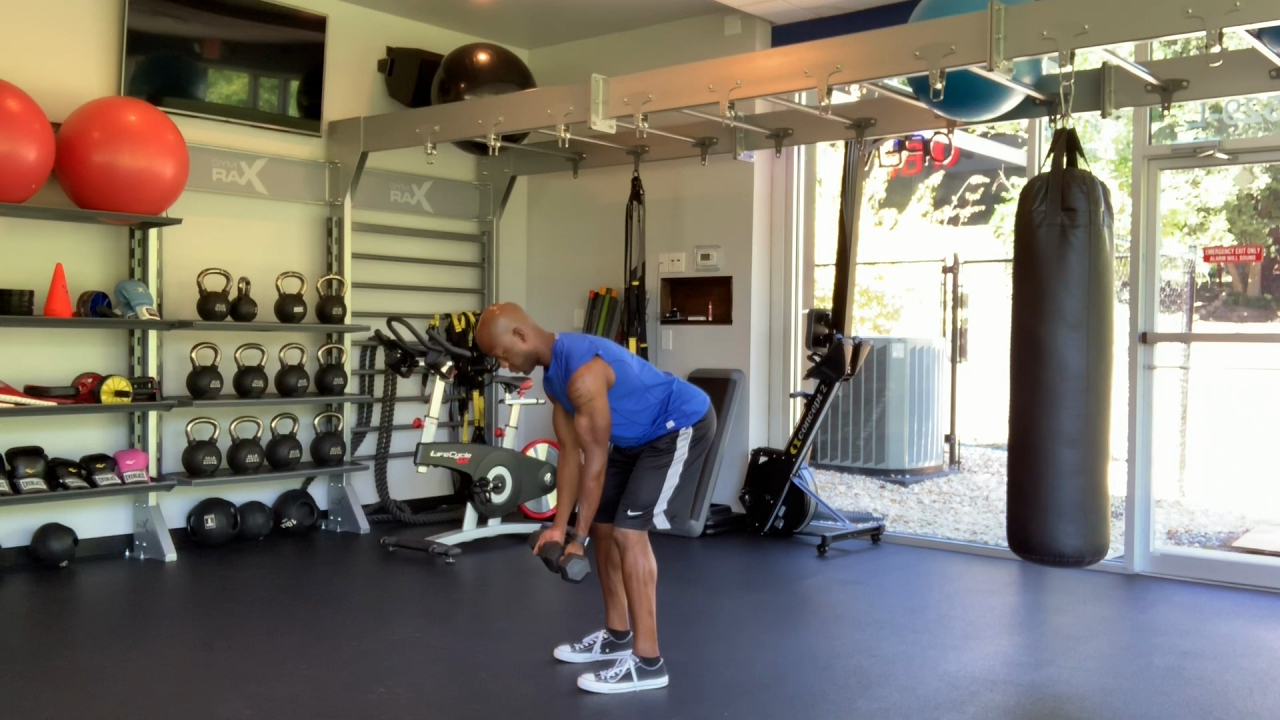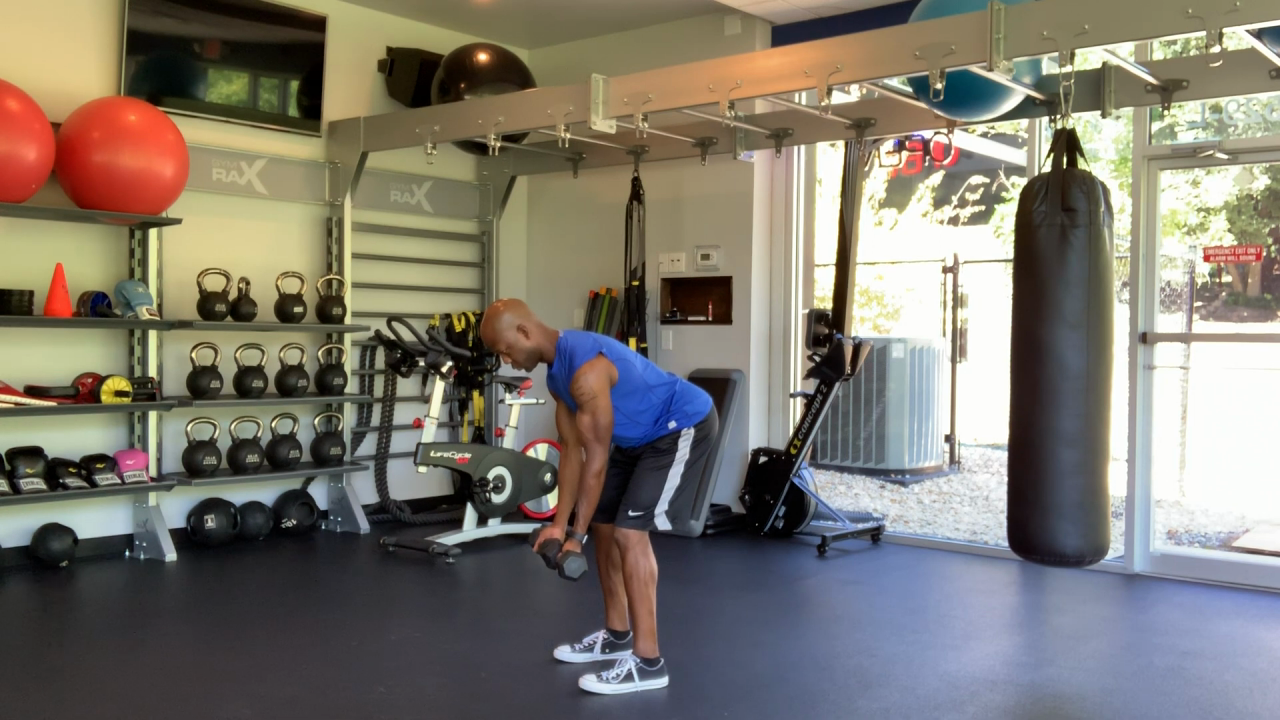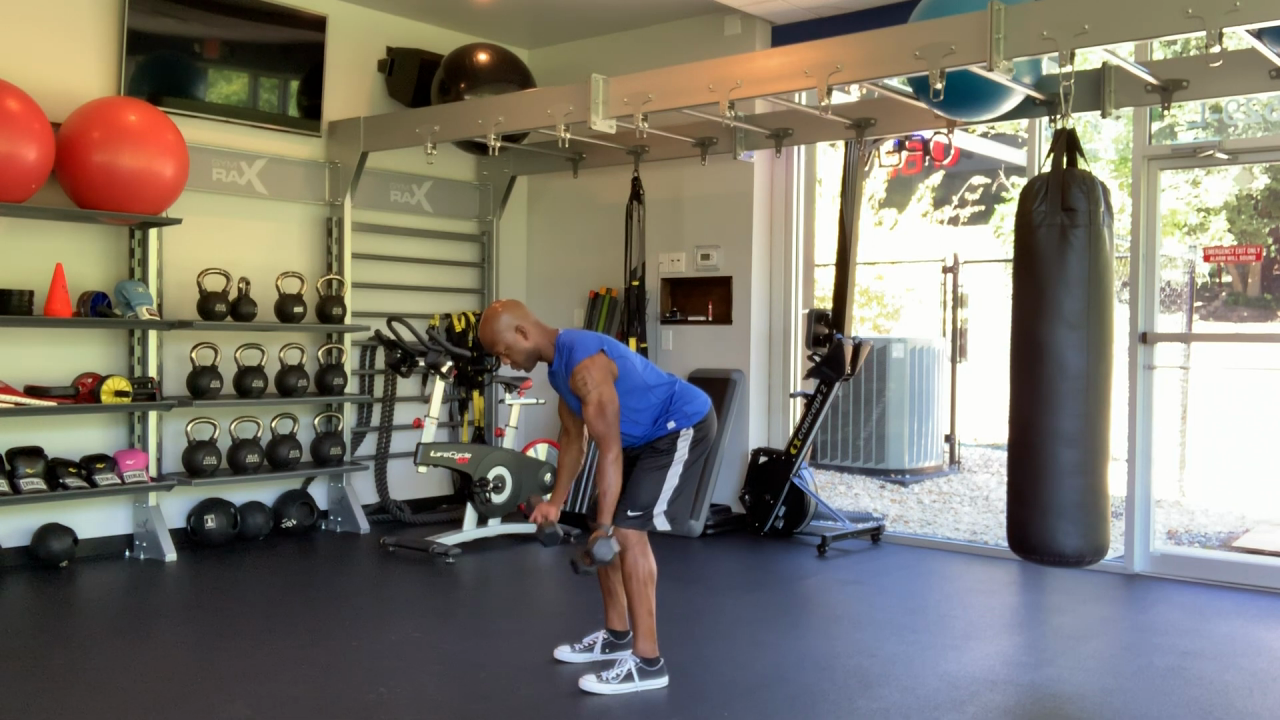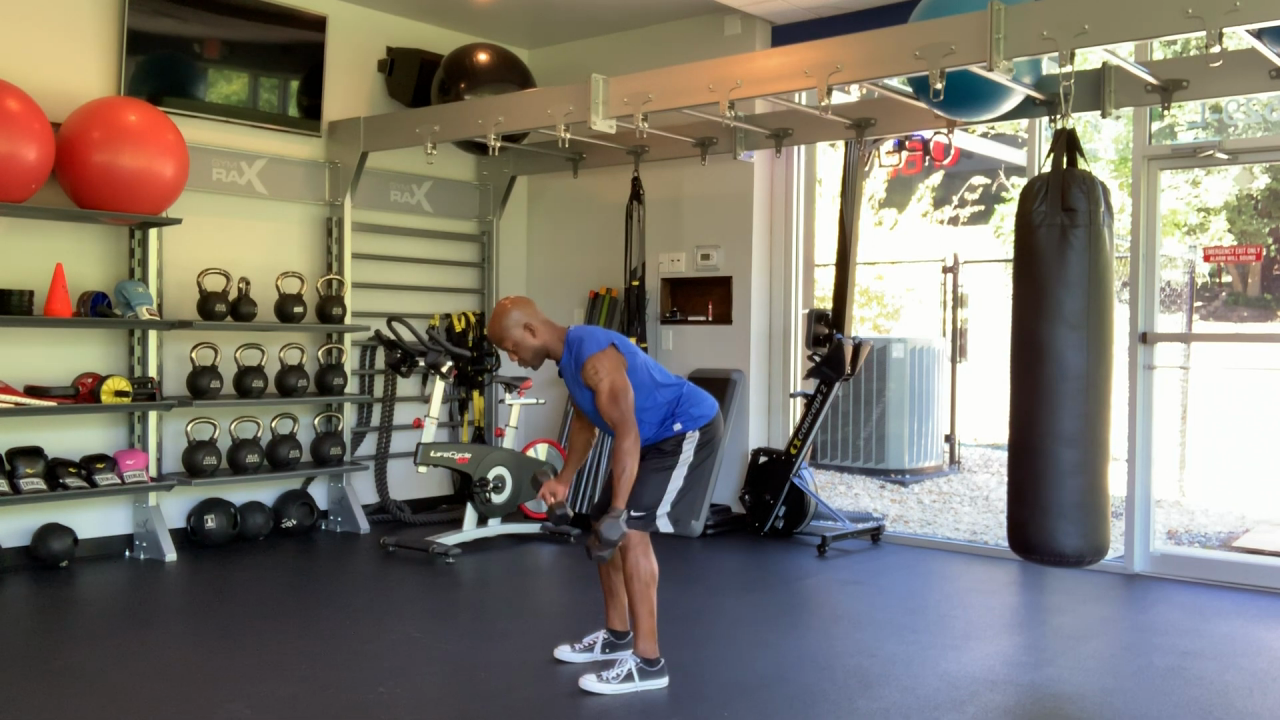
dt=1s
person 1, frame 1
left shoulder: (582, 370)
right shoulder: (553, 375)
left elbow: (595, 460)
right elbow: (570, 453)
left wrist: (578, 537)
right wrist: (559, 524)
left hip: (681, 426)
right hip: (640, 435)
left knee: (628, 531)
right knee: (603, 526)
left ankle: (647, 661)
right ankle: (617, 635)
person 1, frame 2
left shoulder: (585, 368)
right shoulder: (556, 372)
left elbow: (596, 458)
right elbow: (571, 451)
left wrist: (576, 535)
right wrist: (560, 523)
left hip: (683, 426)
right hip: (641, 435)
left knee: (629, 532)
right knee: (603, 526)
left ankle: (647, 661)
right ankle: (616, 635)
person 1, frame 3
left shoulder: (584, 362)
right shoulder: (557, 366)
left elbow: (609, 450)
right elbow: (572, 436)
left wrist: (602, 529)
right wrist: (556, 502)
left hip: (681, 427)
right hip: (644, 434)
left knee: (627, 532)
right knee: (606, 529)
left ankle: (647, 662)
right ankle: (617, 635)
person 1, frame 4
left shoulder: (593, 355)
right shoulder: (567, 357)
left elbow: (627, 434)
right elbow: (585, 421)
left wrist: (618, 512)
right wrist: (563, 480)
left hip: (688, 428)
right hip: (654, 434)
left knee: (630, 532)
right knee: (604, 526)
left ankle: (647, 662)
right ankle: (617, 635)
